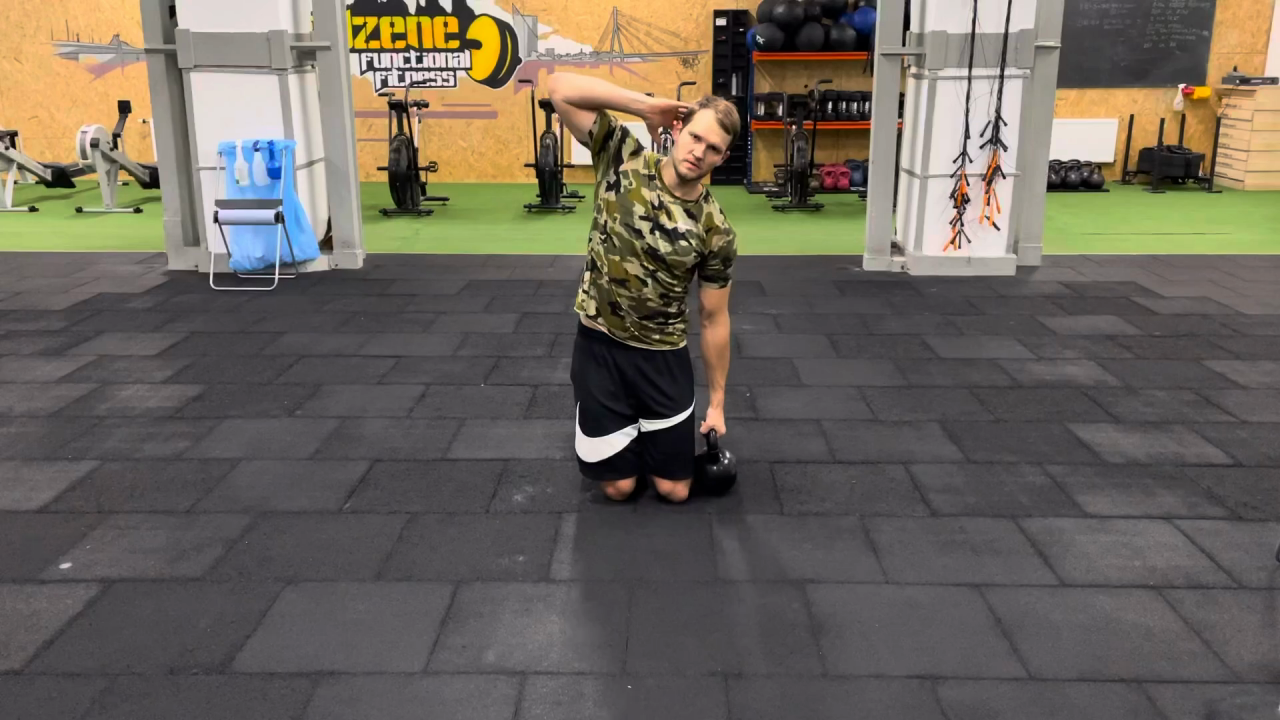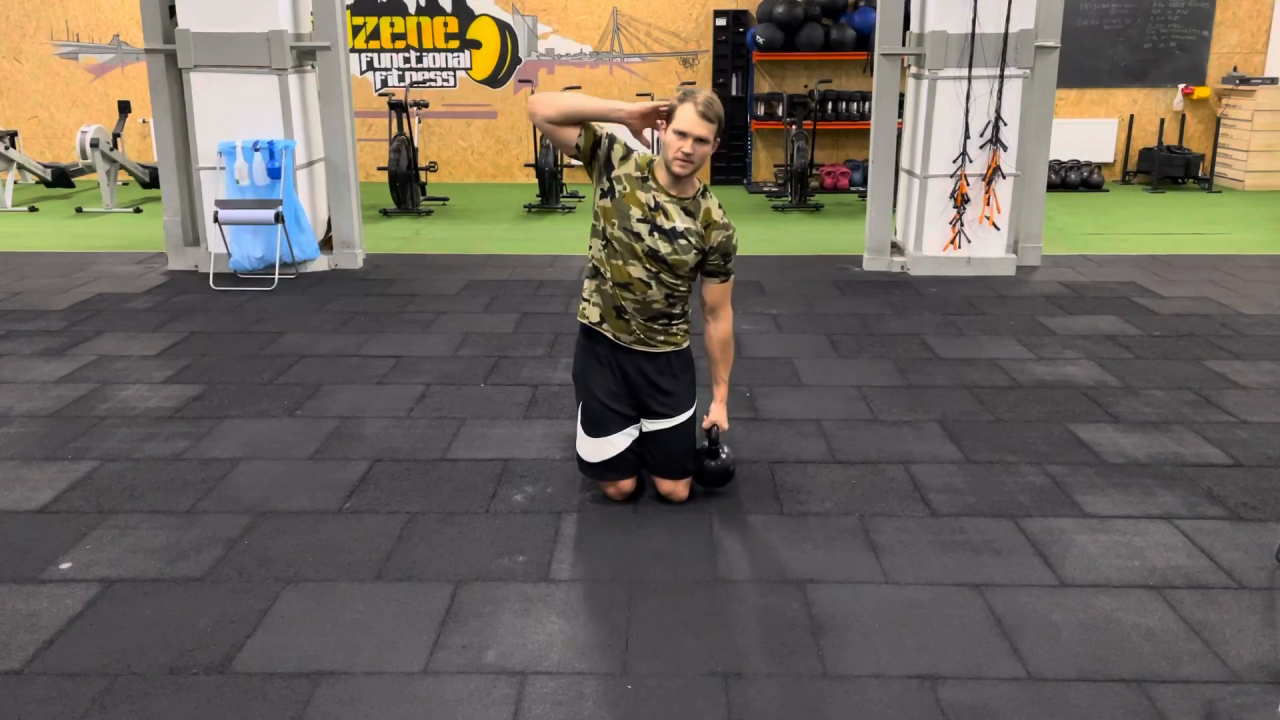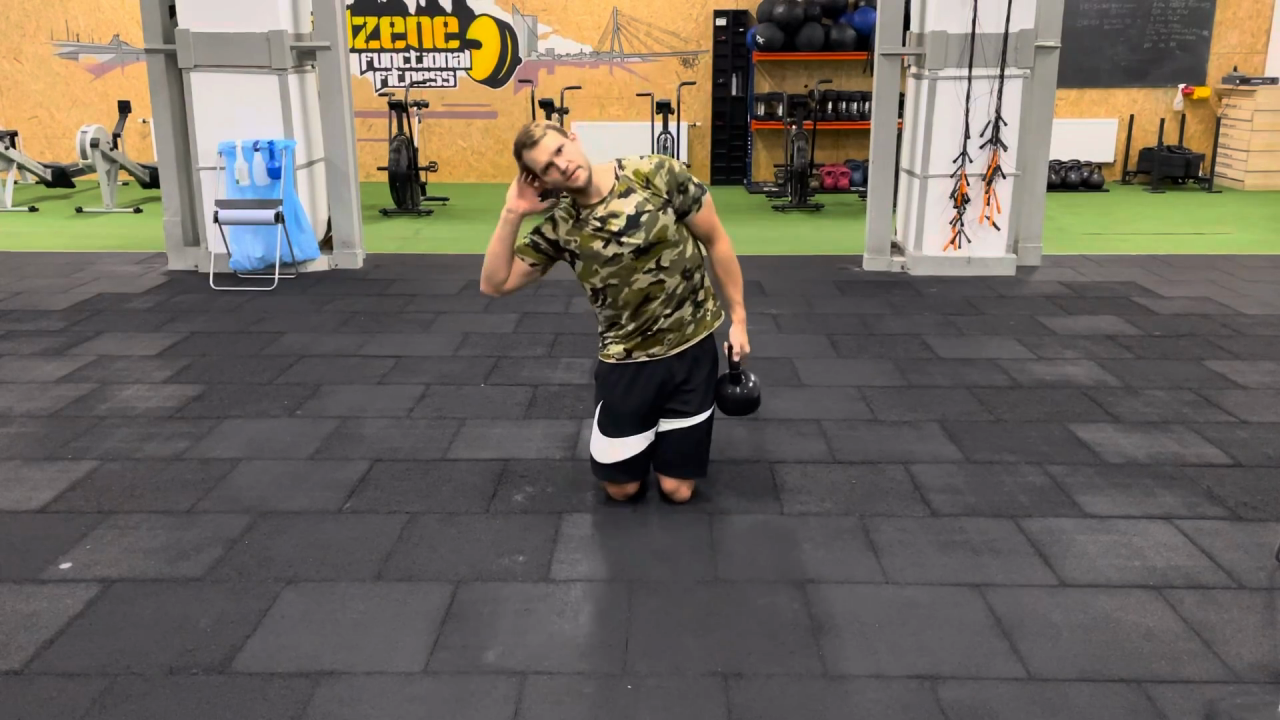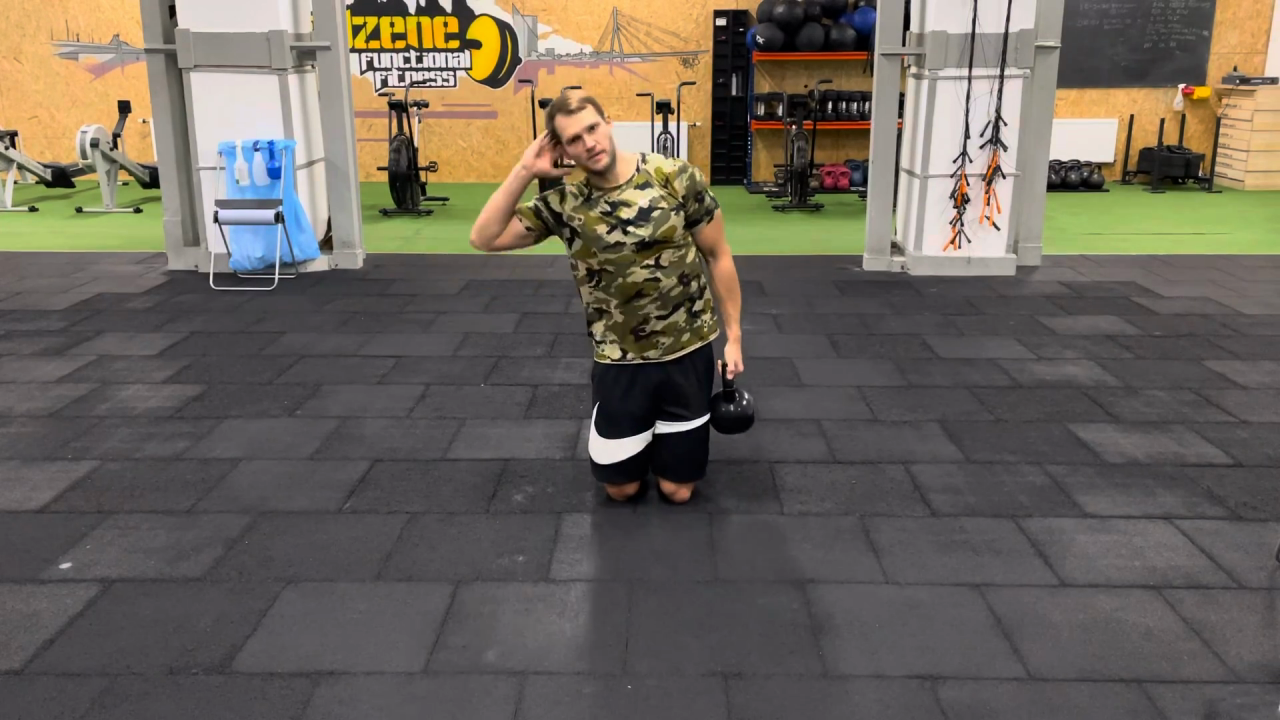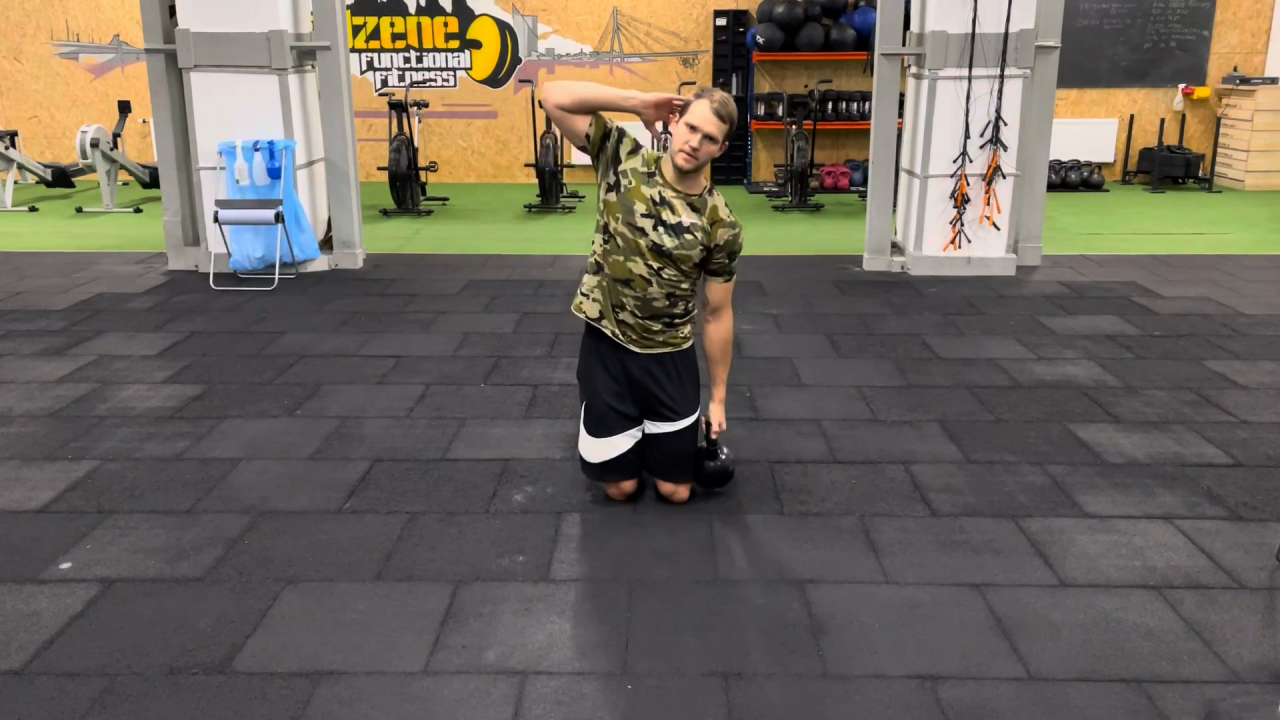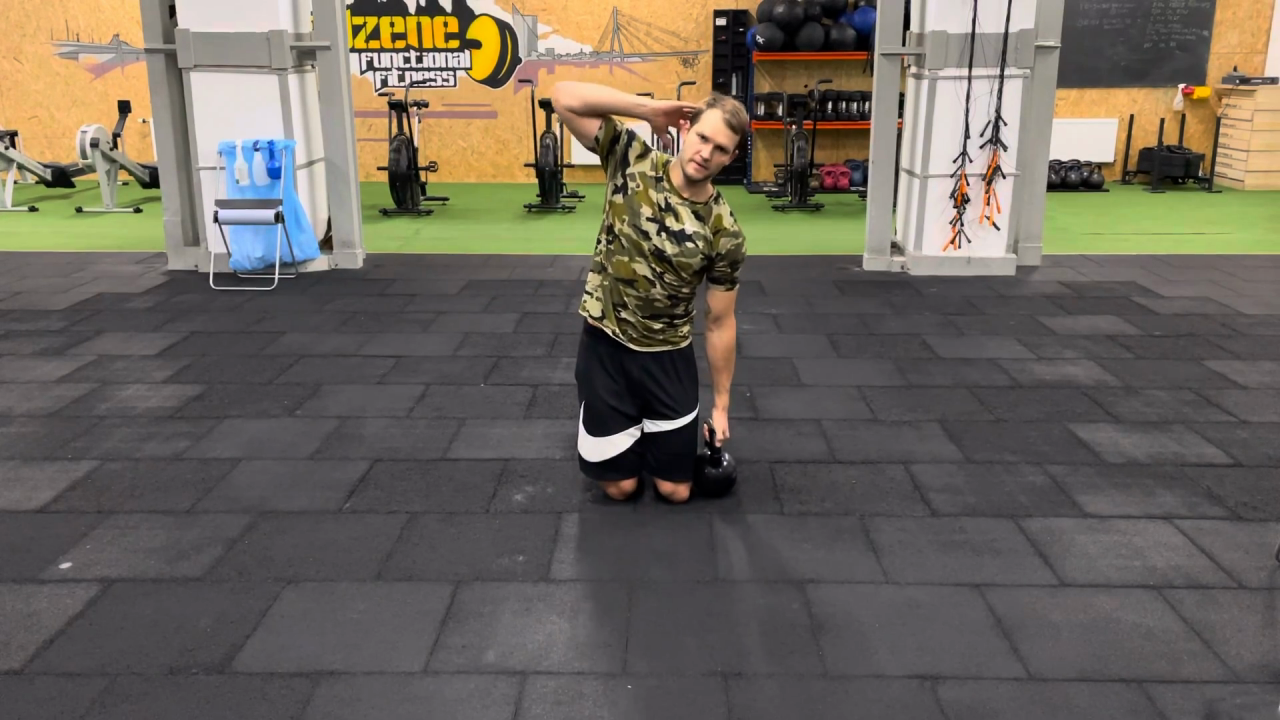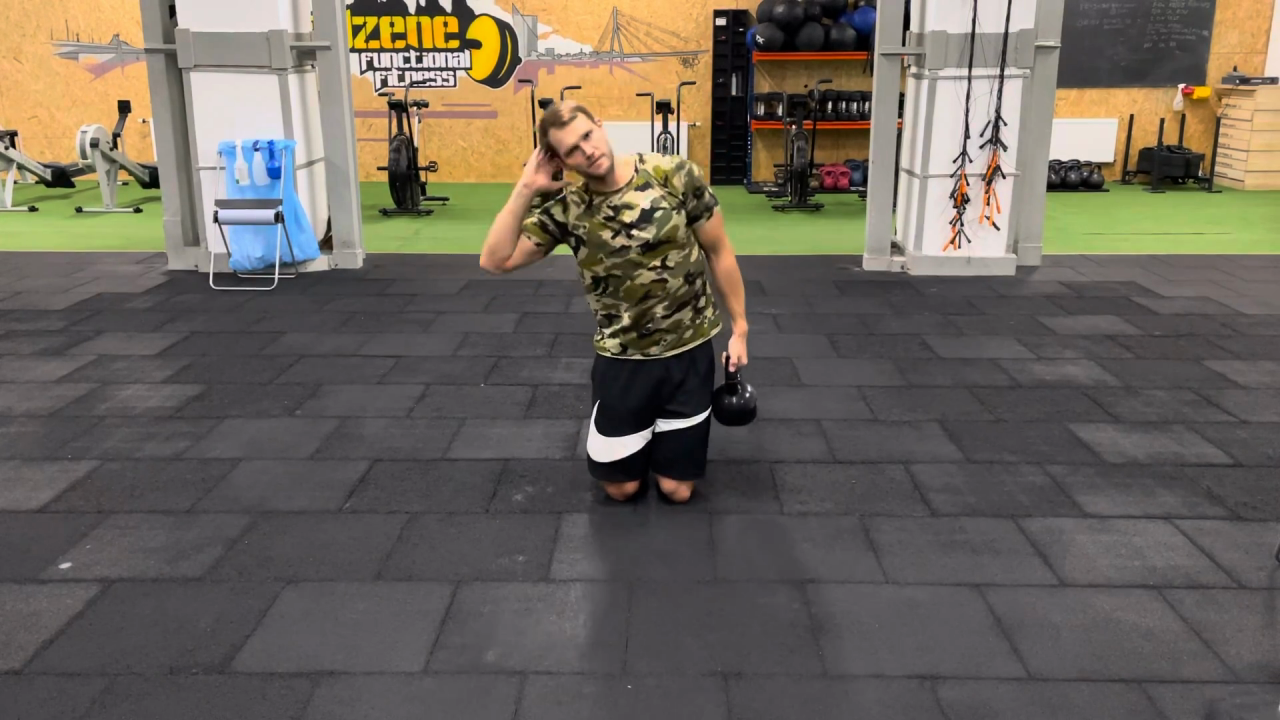
dt=0.7s
person 1, frame 1
left shoulder: (715, 231)
right shoulder: (623, 160)
left elbow: (714, 319)
right elbow: (559, 88)
left wrist: (717, 401)
right wrist: (646, 106)
left hip: (662, 354)
right hip: (600, 343)
left knee: (674, 490)
right knee: (618, 488)
left ankle: (649, 432)
right ankle: (624, 431)
person 1, frame 2
left shoulder: (714, 225)
right shoulder: (617, 164)
left elbow: (718, 315)
right elbow: (540, 108)
left wrist: (720, 396)
right wrist: (626, 114)
left hip: (665, 355)
right hip: (603, 345)
left knee: (674, 489)
right knee: (618, 485)
left ankle: (649, 432)
right ankle: (624, 433)
person 1, frame 3
left shoulder: (658, 175)
right shoulder: (558, 226)
left elbow: (716, 241)
right elbow: (494, 284)
left wrist: (737, 316)
right wrist: (512, 213)
left hip: (691, 348)
right hip: (625, 359)
left knee: (677, 489)
right knee: (621, 488)
left ankle: (668, 437)
right ankle: (642, 432)
person 1, frame 4
left shoulder: (677, 179)
right shoulder: (564, 204)
left elbow: (718, 258)
right elbow: (484, 238)
left wrist: (733, 336)
right wrist: (525, 170)
left hip: (688, 353)
right hip: (621, 360)
left knee: (677, 490)
right knee: (621, 488)
left ankle: (663, 436)
right ankle: (638, 436)
person 1, frame 5
left shoulder: (720, 224)
right shoulder: (623, 159)
left elbow: (718, 314)
right elbow: (552, 97)
left wrist: (718, 396)
right wrist: (638, 103)
left hip: (668, 355)
right hip: (606, 346)
left knee: (676, 490)
right knee: (619, 487)
left ankle: (656, 434)
right ankle: (630, 432)
person 1, frame 6
left shoulder: (724, 233)
right shoulder: (632, 160)
left elbow: (720, 322)
right elbow: (563, 97)
left wrist: (721, 403)
right wrist: (649, 109)
left hip: (666, 355)
right hip: (605, 345)
left knee: (676, 490)
right knee: (619, 486)
left ankle: (649, 430)
right ankle: (626, 430)
person 1, frame 7
left shoulder: (676, 176)
right shoulder: (566, 209)
left elbow: (719, 251)
right elbow: (494, 261)
left wrist: (739, 326)
right wrist: (528, 187)
left hip: (689, 353)
right hip: (622, 360)
left knee: (676, 489)
right knee: (620, 487)
left ankle: (662, 435)
right ankle: (640, 433)
